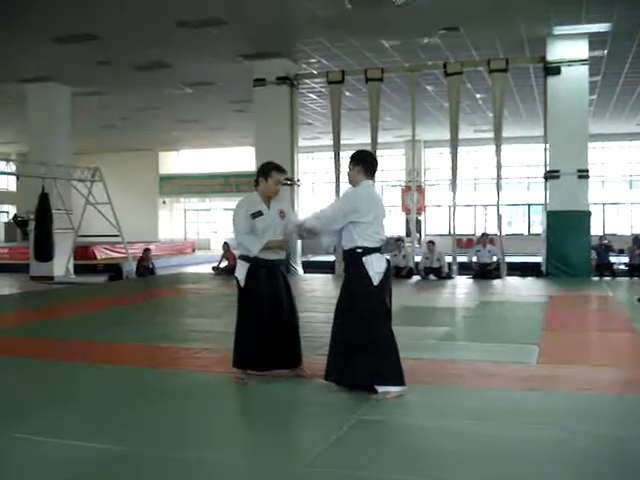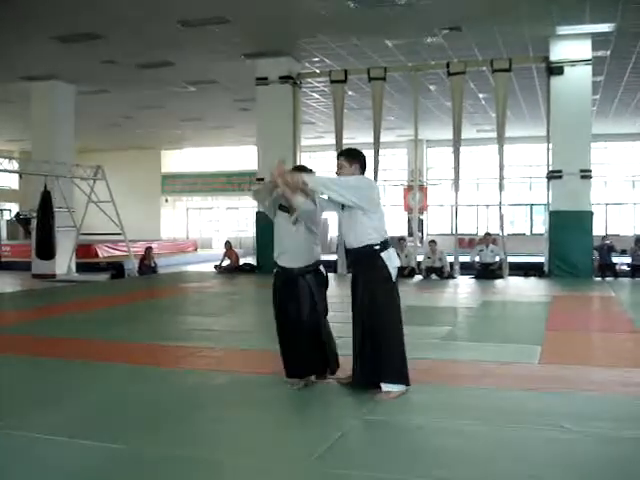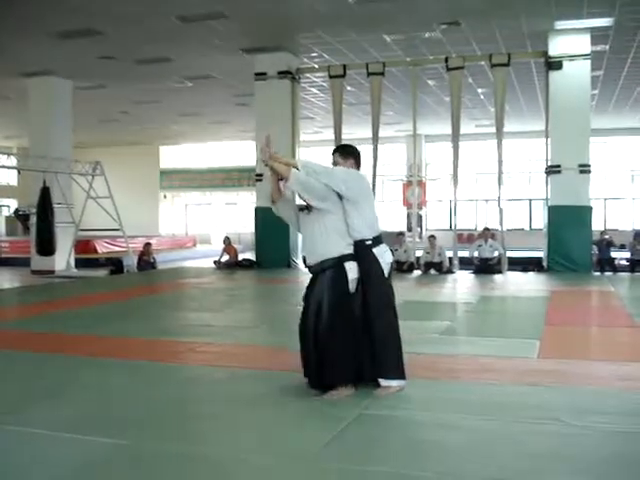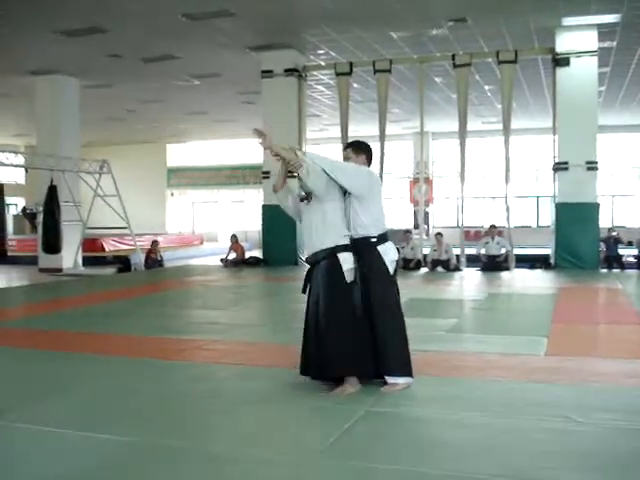
dt=1s
person 1, frame 1
left shoulder: (356, 195)
right shoulder: (371, 196)
left elbow: (327, 218)
right elbow: (342, 224)
left wrist: (305, 225)
right wrist: (316, 227)
left hip: (364, 266)
right hip: (367, 264)
left knee: (374, 325)
right knee: (351, 322)
left ankle: (391, 382)
right ankle: (355, 375)
person 1, frame 2
left shoulder: (365, 187)
right shoulder: (345, 193)
left elbow: (328, 184)
right elbow: (324, 195)
left wrist: (298, 179)
right wrist: (299, 182)
left hip: (377, 262)
right hip: (361, 263)
left knee: (384, 321)
right knee: (363, 320)
left ankle: (395, 381)
right ankle: (365, 374)
person 1, frame 3
left shoulder: (355, 180)
right shoulder: (345, 186)
left elbow: (319, 172)
left wrist: (283, 161)
left hip: (371, 256)
right hip: (357, 256)
left knee: (381, 316)
right knee: (359, 315)
left ankle: (393, 377)
right ankle: (367, 370)
person 1, frame 4
left shoulder: (366, 176)
right shoulder: (352, 182)
left elbow: (327, 166)
left wrist: (298, 157)
left hip: (376, 253)
right hip: (361, 253)
left knee: (386, 313)
right knee: (363, 312)
left ankle: (399, 374)
person 2, frame 1
left shoulder: (282, 205)
right shoulder: (245, 206)
left elbow: (294, 228)
right elbow: (243, 238)
right wrist: (274, 243)
left hip: (276, 269)
right hip: (253, 270)
left knee: (286, 316)
right knee: (251, 318)
left ankle: (292, 362)
right ankle: (243, 365)
person 2, frame 2
left shoulder: (312, 208)
right shoulder: (278, 202)
left elbow: (306, 208)
right elbow: (259, 196)
left wrist: (287, 190)
right wrist: (274, 185)
left hip: (309, 276)
right hip: (284, 276)
left knee: (313, 323)
right knee: (288, 326)
left ankle: (318, 368)
right ankle: (300, 371)
person 2, frame 3
left shoulder: (329, 199)
right shoulder: (301, 214)
left elbow: (299, 179)
right elbow: (278, 201)
left wrist: (274, 162)
right wrist: (274, 174)
left hip: (339, 271)
right hip: (321, 274)
left knee: (336, 327)
right knee: (313, 326)
left ankle: (345, 383)
right ankle: (325, 377)
person 2, frame 4
left shoulder: (329, 191)
right shoulder: (303, 204)
left elbow: (309, 169)
right elbow: (280, 192)
left wrist: (277, 149)
right wrist: (283, 166)
left hip: (336, 262)
right hip: (321, 265)
left knee: (339, 318)
right knee: (321, 319)
left ankle: (351, 376)
right ankle: (329, 370)
